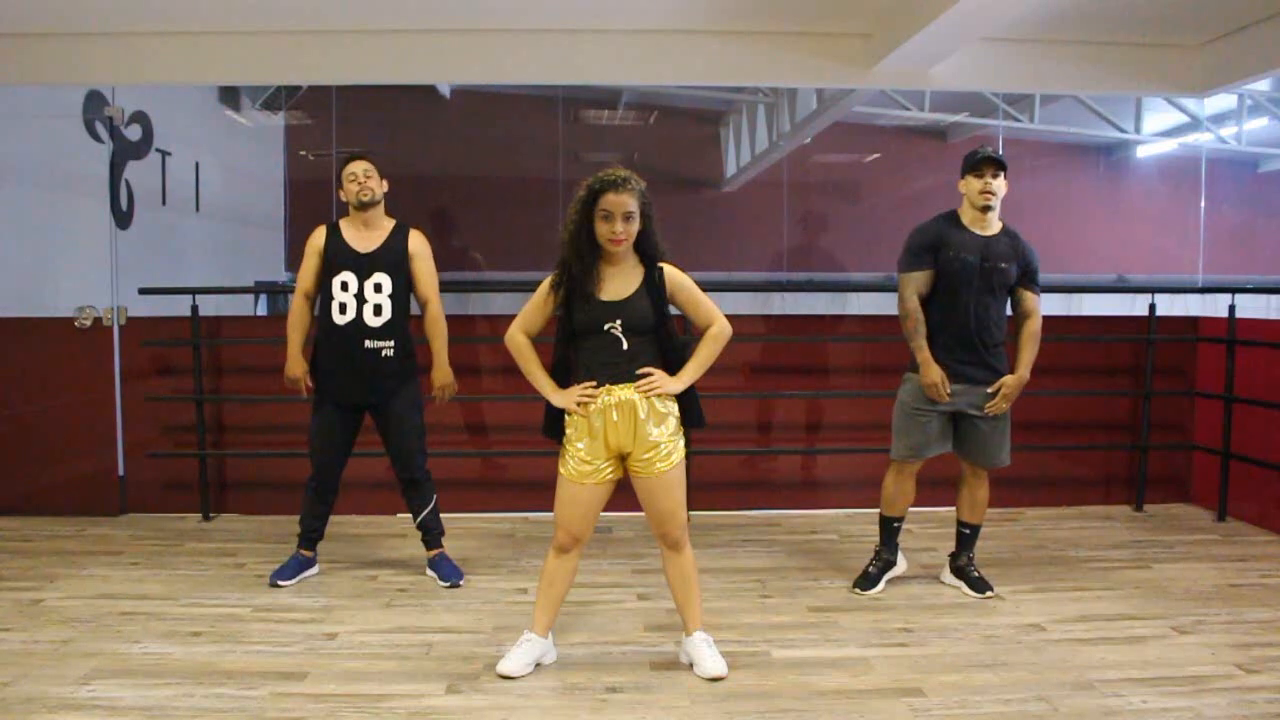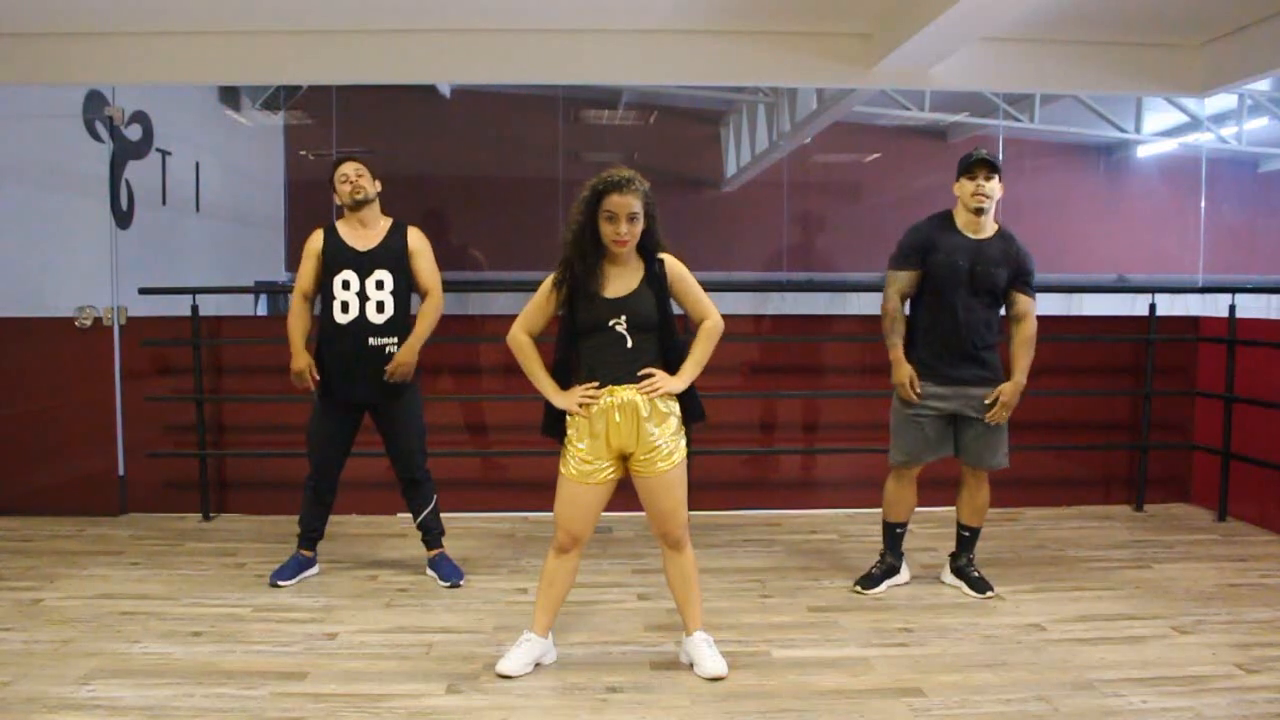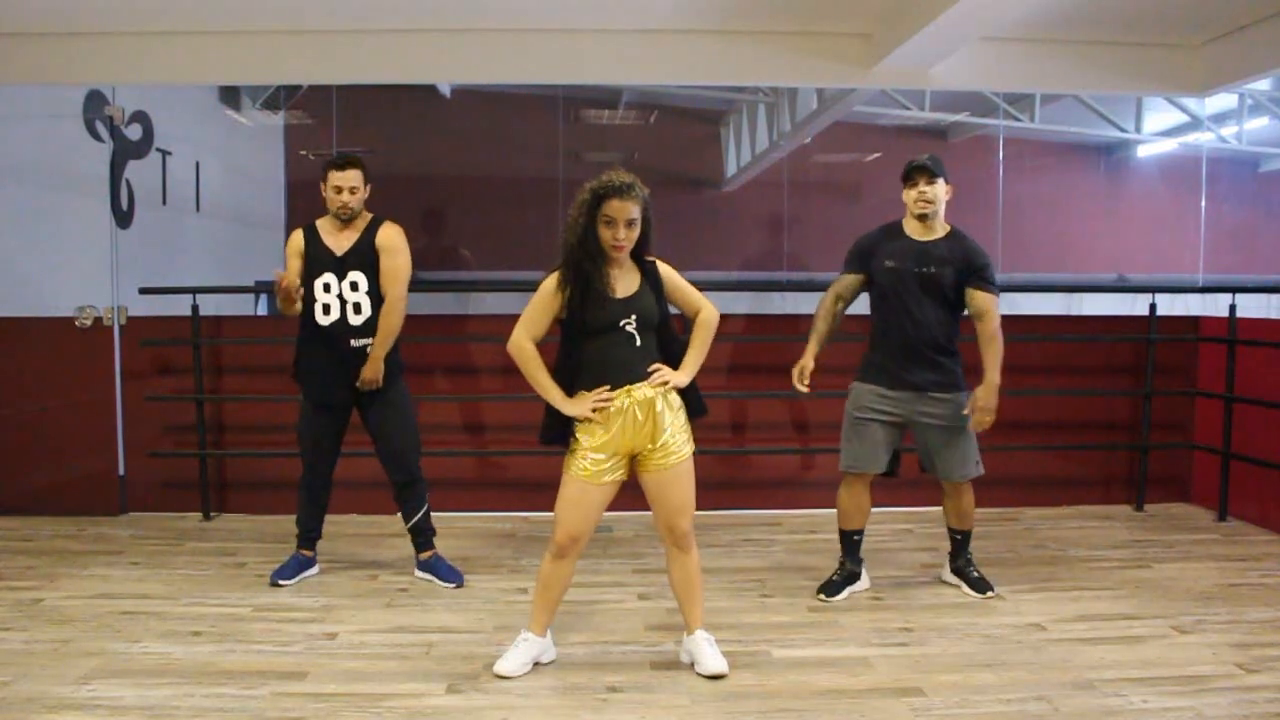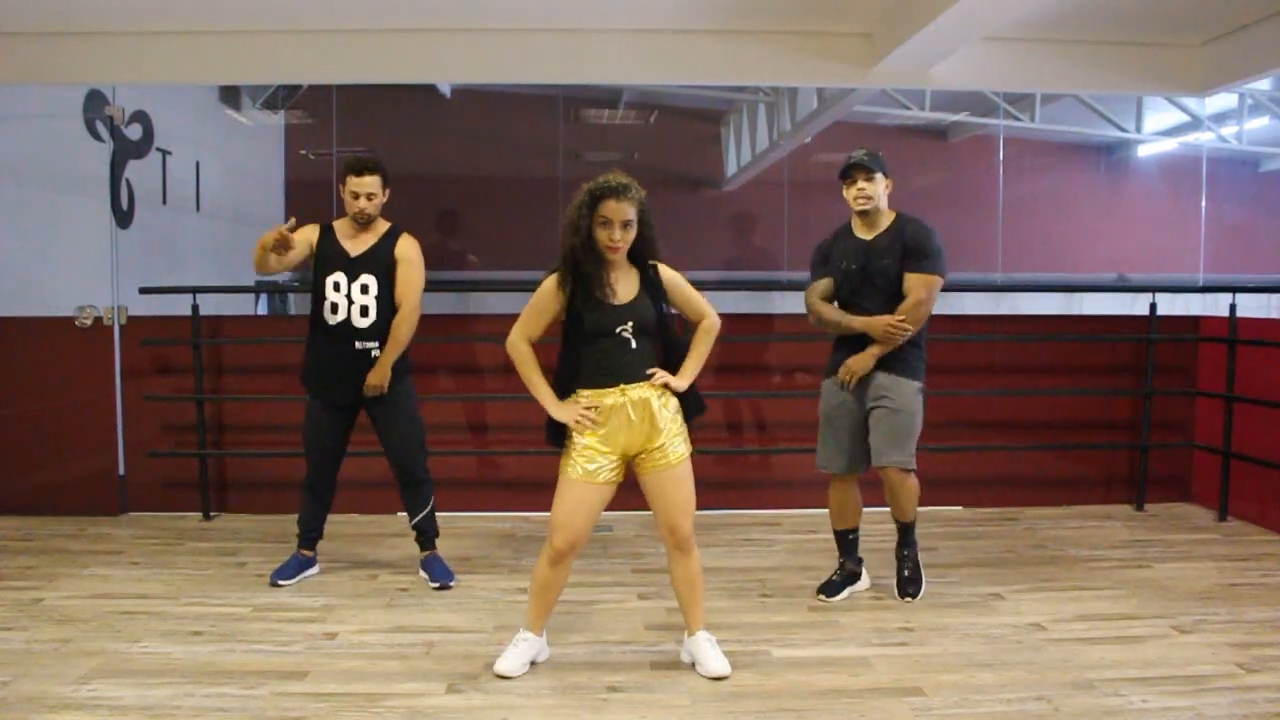
dt=0.4s
person 1, frame 1
left shoulder: (662, 276)
right shoulder: (568, 279)
left elbow: (719, 327)
right elbow: (517, 335)
left wrist: (682, 380)
right wrist: (553, 391)
left hip: (653, 418)
right hip: (588, 422)
left knee: (672, 534)
right knee: (567, 538)
left ankle: (696, 638)
right ankle: (537, 638)
person 1, frame 2
left shoulder: (664, 269)
right shoulder: (571, 276)
left elbow: (711, 321)
right elbow: (520, 334)
left wrist: (682, 379)
right wrist: (554, 392)
left hip: (654, 417)
right hip: (590, 422)
left knee: (674, 534)
right knee: (568, 538)
left ankle: (696, 639)
right ankle: (537, 638)
person 1, frame 3
left shoulder: (655, 272)
right shoulder: (567, 280)
left elbow: (706, 314)
right elbow: (520, 341)
left wrist: (685, 373)
right wrist: (563, 402)
left hip: (662, 416)
right hip: (601, 424)
left knee: (679, 533)
right knee: (566, 538)
left ankle: (697, 637)
right ankle: (535, 638)
person 1, frame 4
left shoulder: (656, 275)
right shoulder: (565, 284)
left elbow: (709, 321)
right elbow: (517, 341)
left wrist: (684, 377)
right wrist: (553, 405)
left hip: (658, 417)
right hip: (597, 424)
left knee: (681, 535)
right knee: (563, 542)
left ankle: (698, 638)
right ankle: (531, 636)
person 2, frame 1
left shoulder: (1019, 250)
right shoulder: (932, 234)
left elbow: (1031, 316)
right elbow: (910, 300)
left wrist: (1021, 374)
right wrist: (925, 363)
left hip: (989, 380)
right hip: (932, 373)
left knee: (977, 470)
right knee: (905, 461)
left ankle: (961, 561)
right ankle: (887, 554)
person 2, frame 2
left shoulder: (1013, 253)
right shoulder: (924, 235)
left elbow: (1024, 320)
right elbow: (893, 298)
left wrist: (1017, 381)
right wrist: (897, 360)
left hip: (984, 383)
right hip: (924, 378)
left knee: (977, 472)
right knee: (905, 468)
left ankle: (962, 562)
right ankle: (891, 561)
person 2, frame 3
left shoulder: (968, 254)
right shoulder: (874, 244)
left elbow: (986, 318)
right elbow: (837, 297)
left wrist: (991, 382)
right wrist: (811, 351)
left hip: (942, 387)
right hip: (876, 384)
left knee: (957, 479)
right knee: (855, 474)
left ankle: (960, 562)
right ankle: (851, 567)
person 2, frame 4
left shoulder: (917, 236)
right shoulder: (831, 247)
left elbow: (920, 302)
right elbow: (816, 304)
left wrist: (871, 353)
right wrist: (868, 324)
left hip: (898, 371)
right hip: (844, 370)
left knee: (893, 466)
right knee: (840, 473)
left ankle: (907, 549)
right ankle: (850, 565)
person 3, frame 1
left shoulder: (411, 240)
right shoulder: (323, 238)
left elbow: (431, 304)
right elbow: (303, 299)
left wrist: (441, 363)
right wrist: (295, 355)
left hip: (395, 377)
right hip: (334, 377)
left knee: (413, 468)
right knee: (323, 469)
left ankle: (435, 552)
right ankle: (306, 553)
person 3, frame 2
left shoulder: (409, 237)
right shoulder: (320, 240)
left elbow: (433, 295)
right elbow: (302, 298)
left wrist: (412, 346)
right wrist: (299, 351)
left hip: (392, 374)
right hip: (336, 376)
left knee: (413, 467)
right knee: (322, 468)
left ankle: (436, 552)
right ankle: (306, 553)
person 3, frame 3
left shoulder: (387, 234)
right shoulder: (301, 239)
left elbow: (396, 301)
right elbow: (292, 306)
left wrist: (377, 358)
right wrist: (287, 297)
left hip: (378, 371)
right hip: (321, 374)
left knee: (405, 466)
right knee: (315, 468)
left ankle: (426, 554)
right ankle: (305, 553)
person 3, frame 4
left shoulder: (403, 245)
right shoulder: (317, 235)
left elbow: (409, 311)
right elbow: (266, 264)
left wrist: (385, 366)
right wrist: (270, 243)
left hip: (386, 371)
right hip: (328, 374)
left knee: (412, 463)
right knee: (319, 468)
left ankle: (428, 553)
right ankle: (306, 552)
